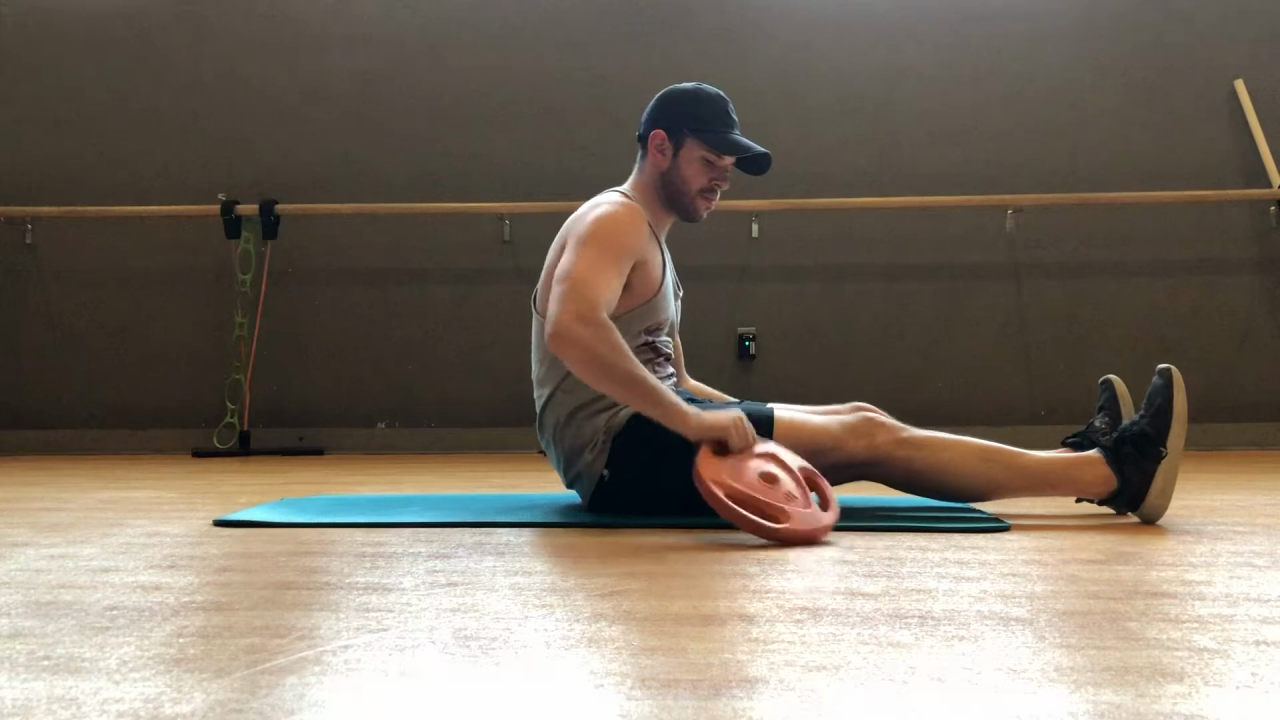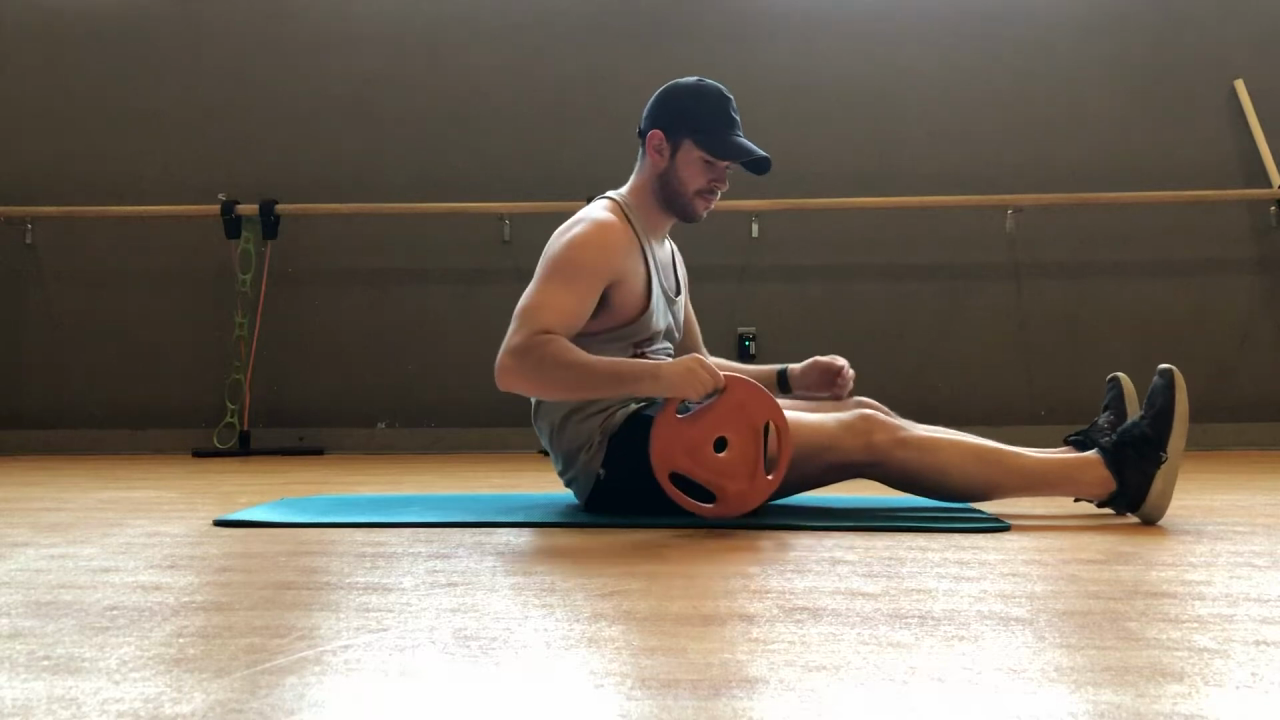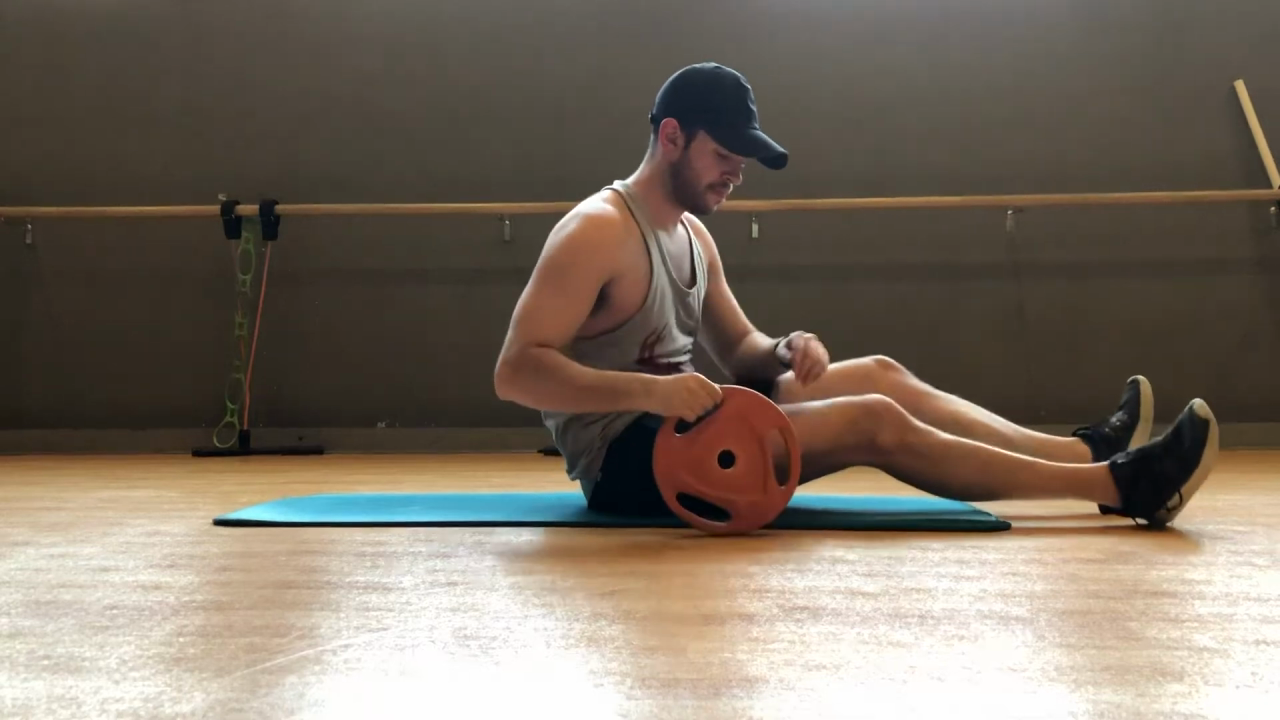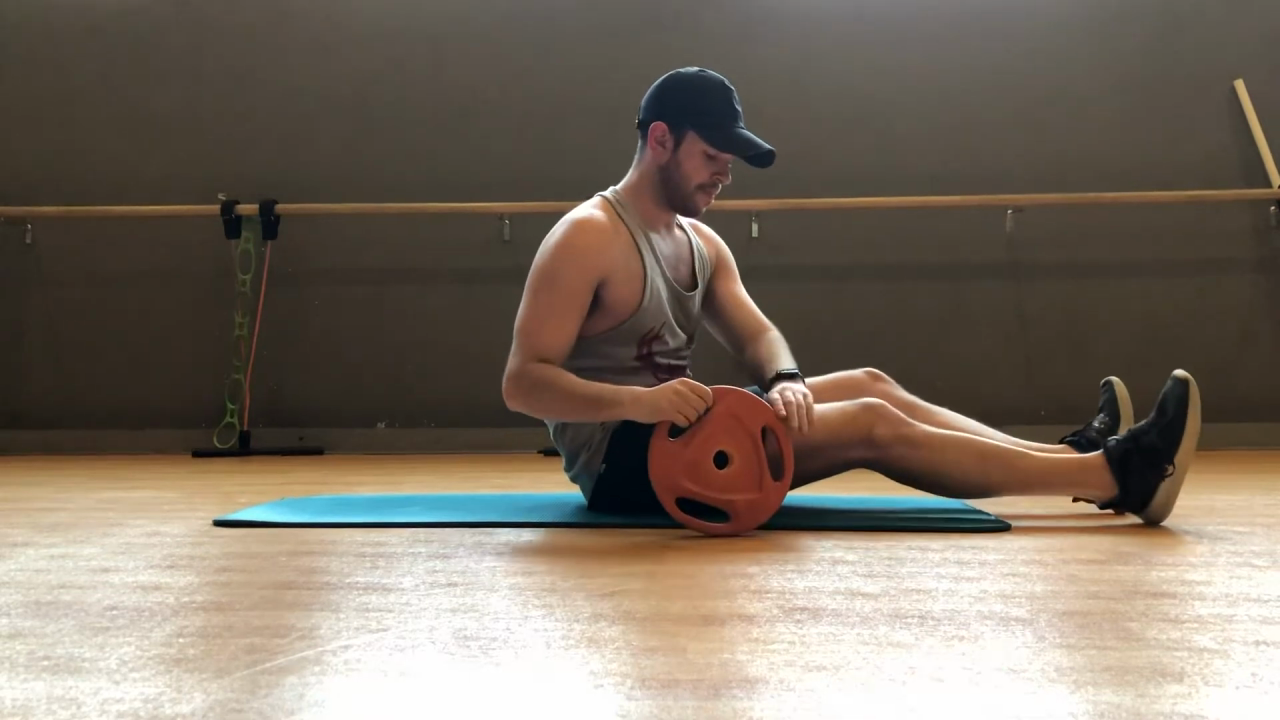
dt=0.5s
person 1, frame 1
left shoulder: (648, 243)
right shoulder: (613, 222)
right elbow: (567, 329)
left wrist: (770, 420)
right wrist: (687, 419)
left hip: (638, 441)
right hip: (617, 453)
left knee: (858, 420)
right knee: (866, 439)
left ankle: (1080, 459)
right ankle: (1112, 473)
person 1, frame 2
left shoulder: (661, 250)
right shoulder: (598, 237)
left elbow: (695, 371)
right elbow: (516, 364)
left wrist: (788, 379)
right wrist: (655, 378)
left hip: (646, 438)
right hip: (617, 455)
left knee: (861, 416)
right knee: (866, 438)
left ankle: (1083, 460)
right ankle: (1112, 473)
person 1, frame 3
left shoulder: (692, 235)
right shoulder: (597, 232)
left elbow: (736, 346)
right elbow: (515, 372)
left wrist: (783, 352)
right wrist: (649, 390)
left hip: (676, 430)
right hip: (624, 457)
left knee: (882, 376)
right knee: (876, 424)
left ankle: (1087, 454)
right ankle: (1121, 487)
person 1, frame 4
left shoulder: (699, 241)
right shoulder: (587, 237)
left elbow: (757, 335)
right elbow: (522, 382)
left wrist: (785, 379)
right wrist: (637, 401)
left hip: (673, 434)
right hip: (622, 459)
left knee: (870, 385)
right knee: (870, 425)
left ankle: (1077, 458)
right ankle: (1114, 475)
